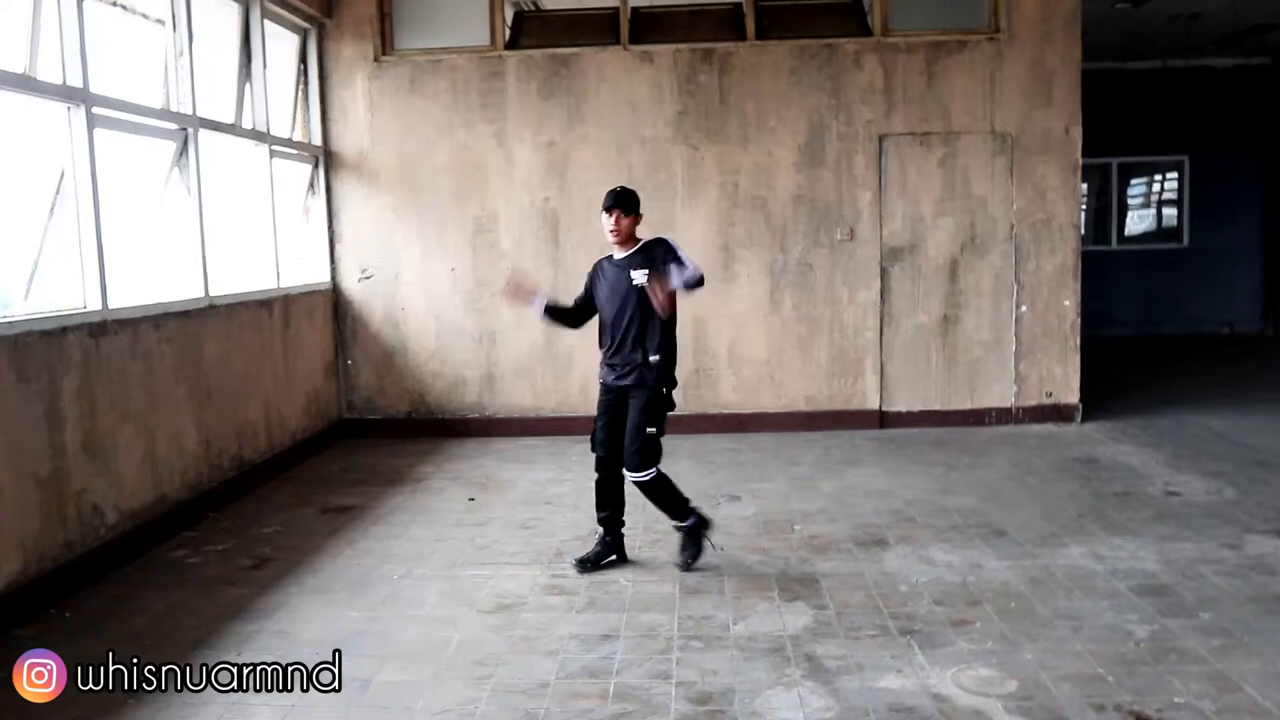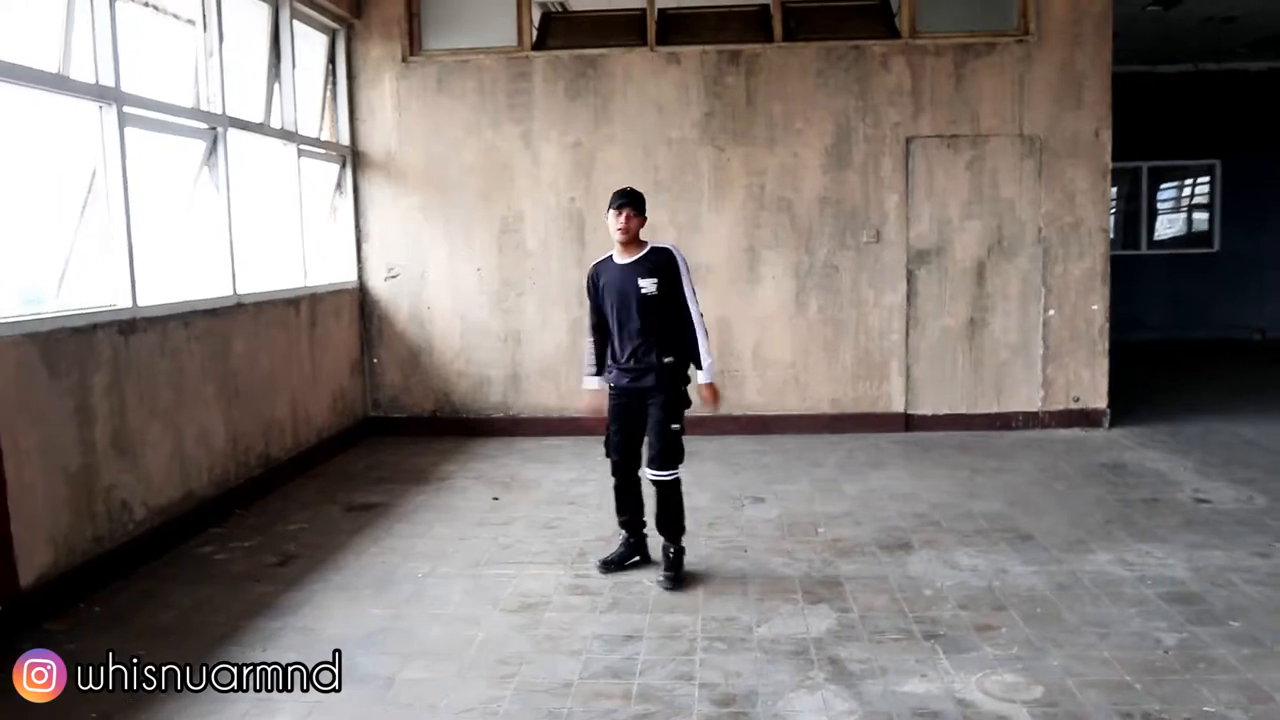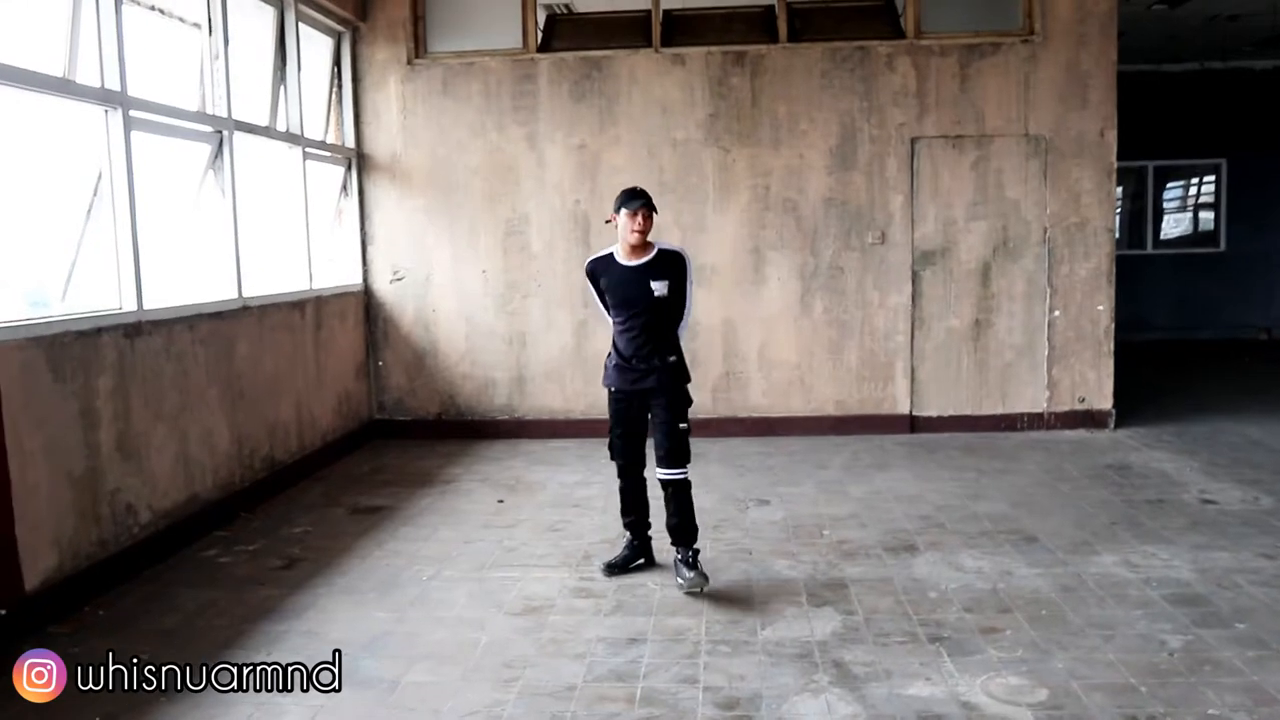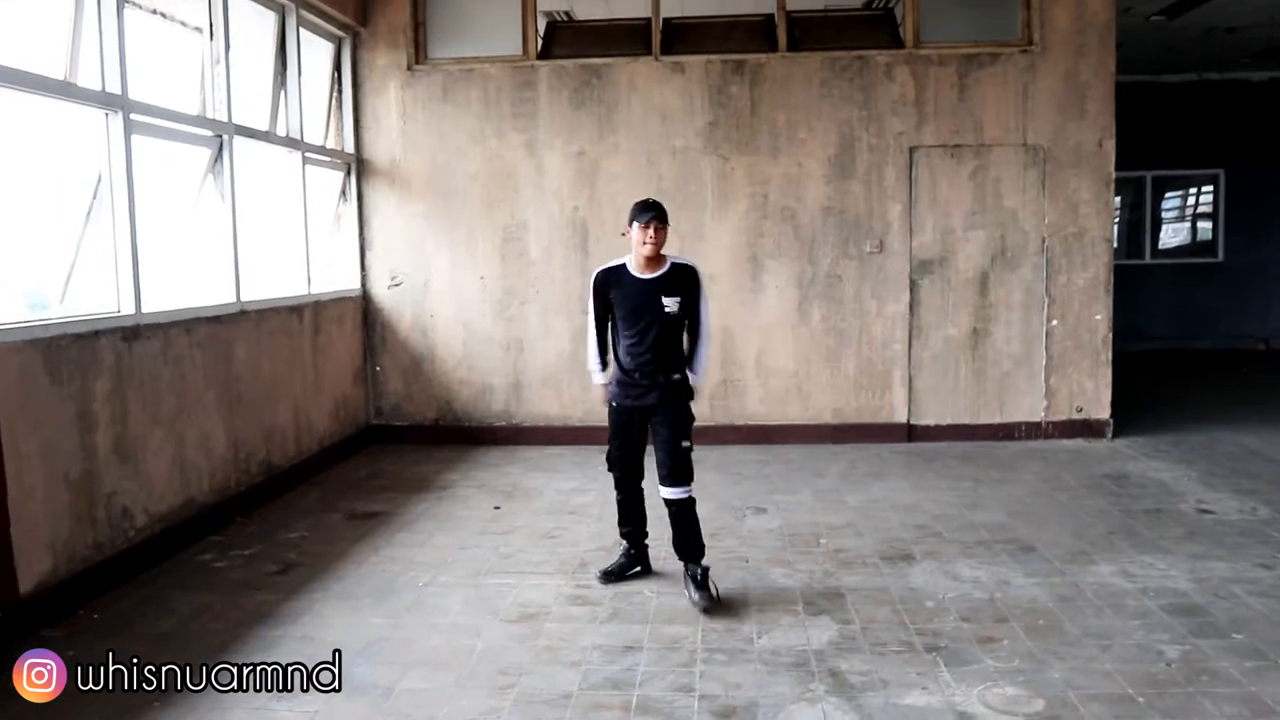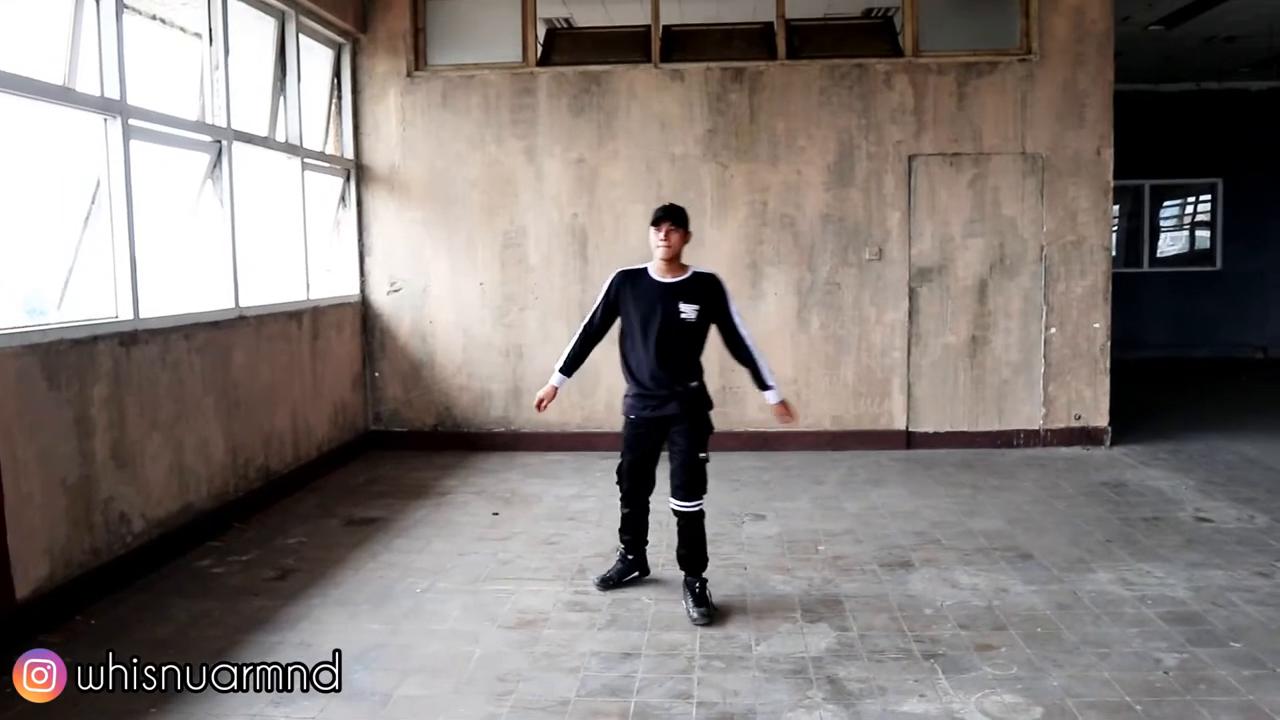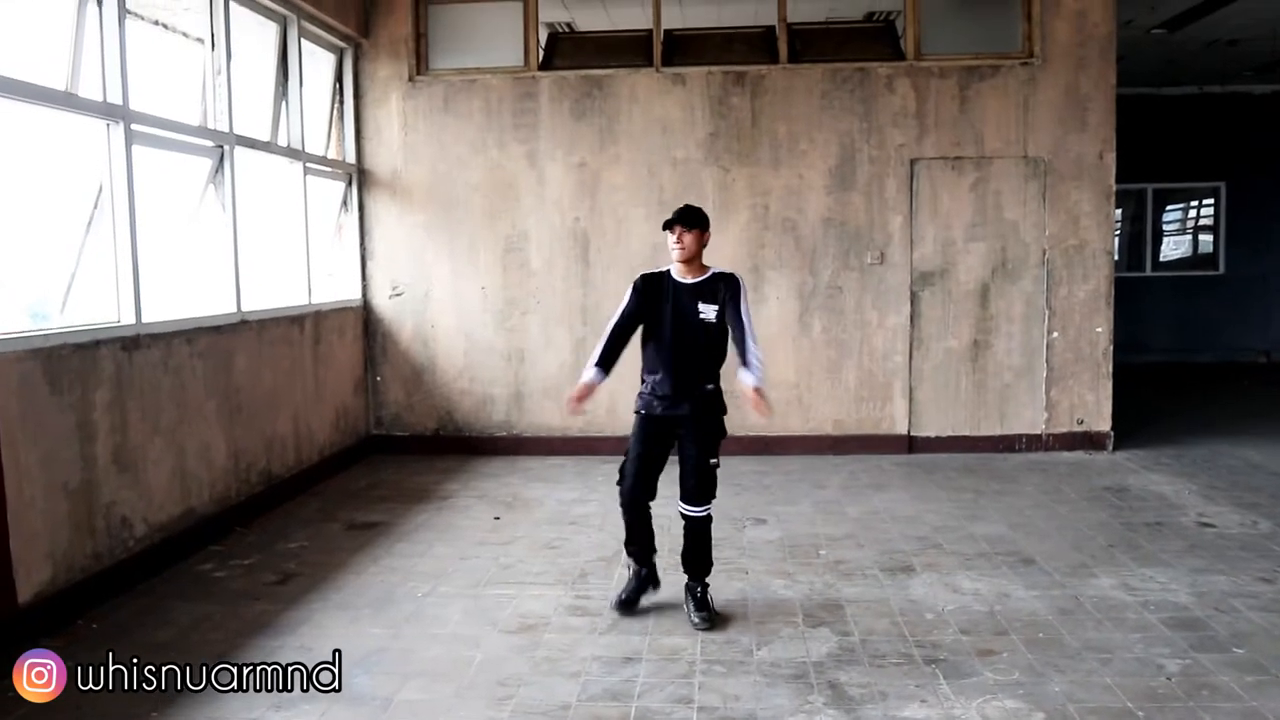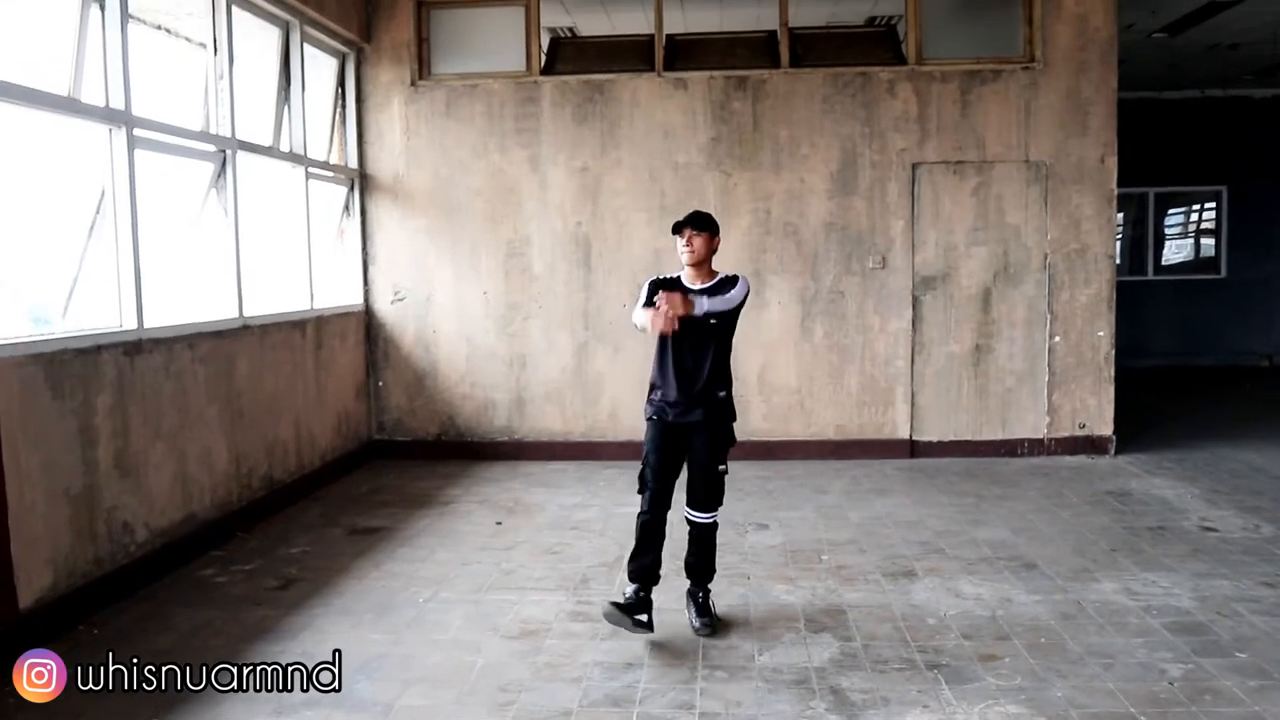
dt=0.2s
person 1, frame 1
left shoulder: (658, 250)
right shoulder: (601, 270)
left elbow: (694, 275)
right elbow: (575, 317)
left wrist: (670, 284)
right wrist: (535, 300)
left hip: (649, 376)
right hip: (612, 377)
left knee: (638, 465)
right knee: (606, 461)
left ankle: (690, 521)
right ankle: (611, 540)
person 1, frame 2
left shoulder: (667, 259)
right shoulder: (599, 273)
left elbow: (690, 317)
left wrist: (704, 374)
right wrist: (595, 381)
left hip: (664, 378)
right hip: (622, 380)
left knee: (661, 466)
right knee: (622, 465)
left ankle: (674, 548)
right ankle: (633, 541)
person 1, frame 3
left shoulder: (674, 261)
right shoulder: (597, 268)
left elbow: (679, 315)
left hip: (665, 377)
right hip: (622, 379)
left knee: (672, 466)
right knee: (627, 468)
left ankle: (685, 552)
right ankle: (638, 543)
person 1, frame 4
left shoulder: (685, 277)
right shoulder: (606, 278)
left elbow: (697, 332)
right elbow: (597, 329)
left wrist: (690, 377)
right wrist: (600, 376)
left hip: (670, 393)
right hip: (624, 393)
left knee: (676, 484)
right knee: (625, 479)
left ankle: (694, 569)
right ankle: (635, 551)
person 1, frame 5
left shoulder: (707, 286)
right shoulder: (624, 282)
left elbow: (738, 339)
right elbow: (591, 330)
left wrist: (771, 392)
right wrist: (557, 379)
left hip: (687, 405)
right hip: (640, 404)
left knee: (687, 497)
right knee: (632, 490)
left ankle: (694, 580)
right ankle: (632, 558)
person 1, frame 6
left shoulder: (726, 285)
right shoulder: (647, 285)
left elbow: (743, 333)
right elbow: (619, 330)
left wrist: (750, 379)
right wrist: (591, 376)
left hip: (701, 409)
right hip: (653, 404)
left knee: (697, 503)
right knee: (633, 491)
left ankle: (696, 586)
right ankle: (643, 568)
person 1, frame 7
left shoulder: (733, 286)
right shoulder: (659, 287)
left elbow: (722, 303)
right elbow: (642, 314)
left wrist: (689, 306)
right wrist: (653, 316)
left hip: (711, 415)
right hip: (664, 411)
left knee: (703, 509)
right knee: (652, 502)
left ankle: (699, 592)
right ankle: (639, 593)
